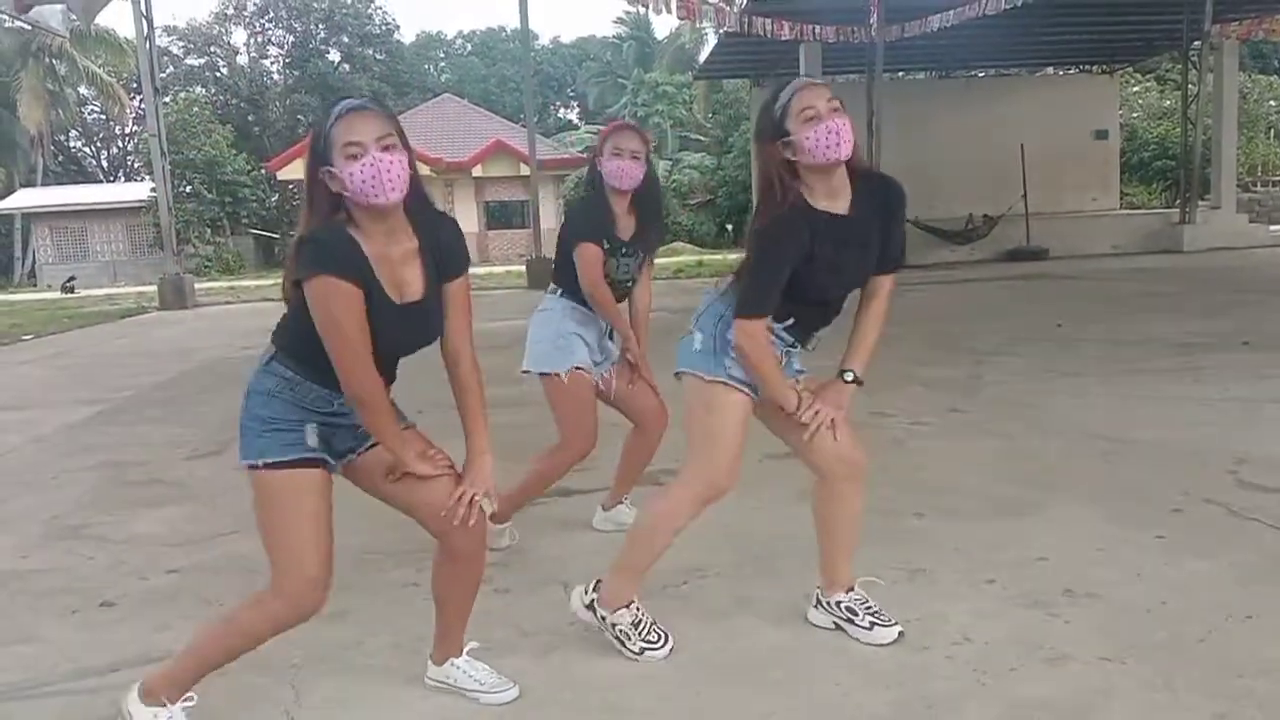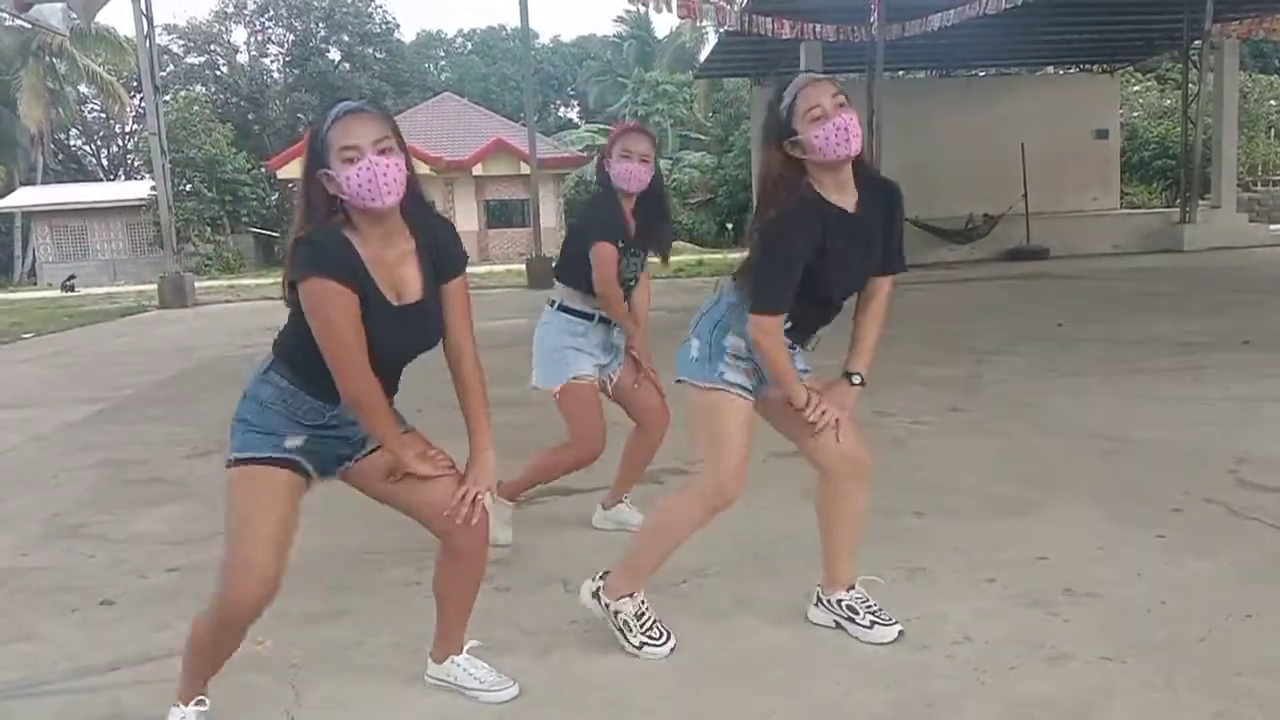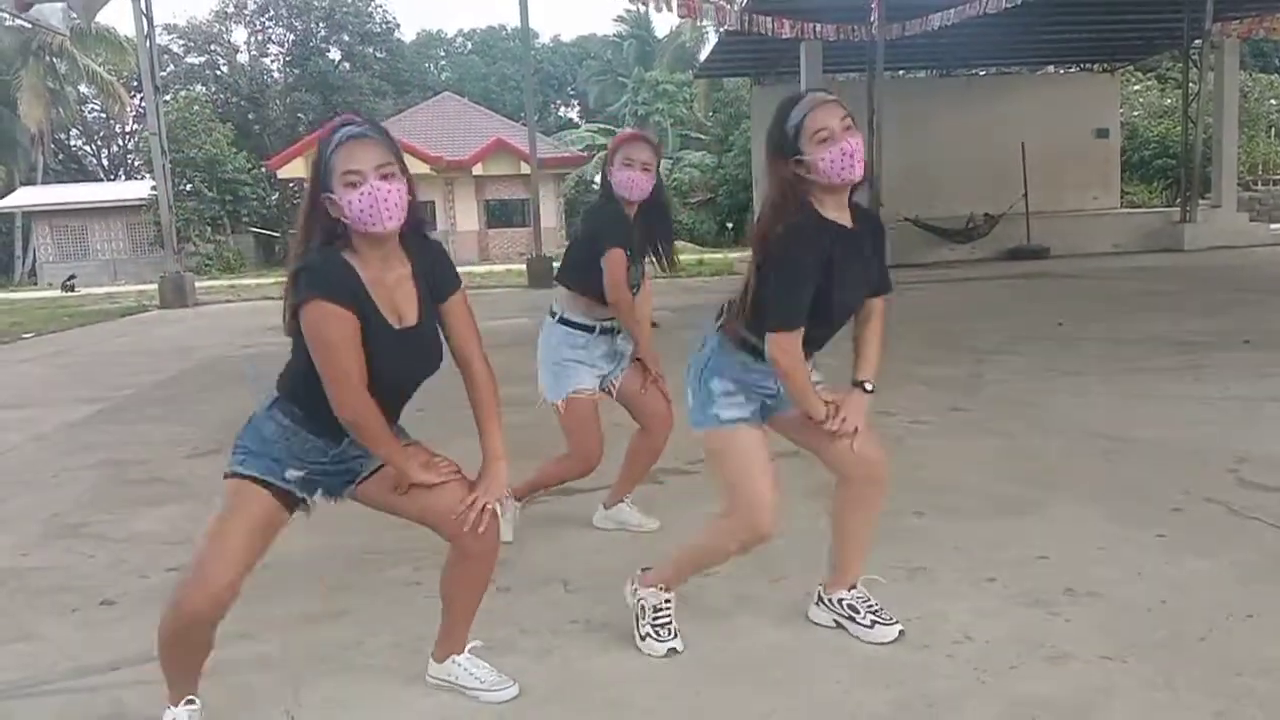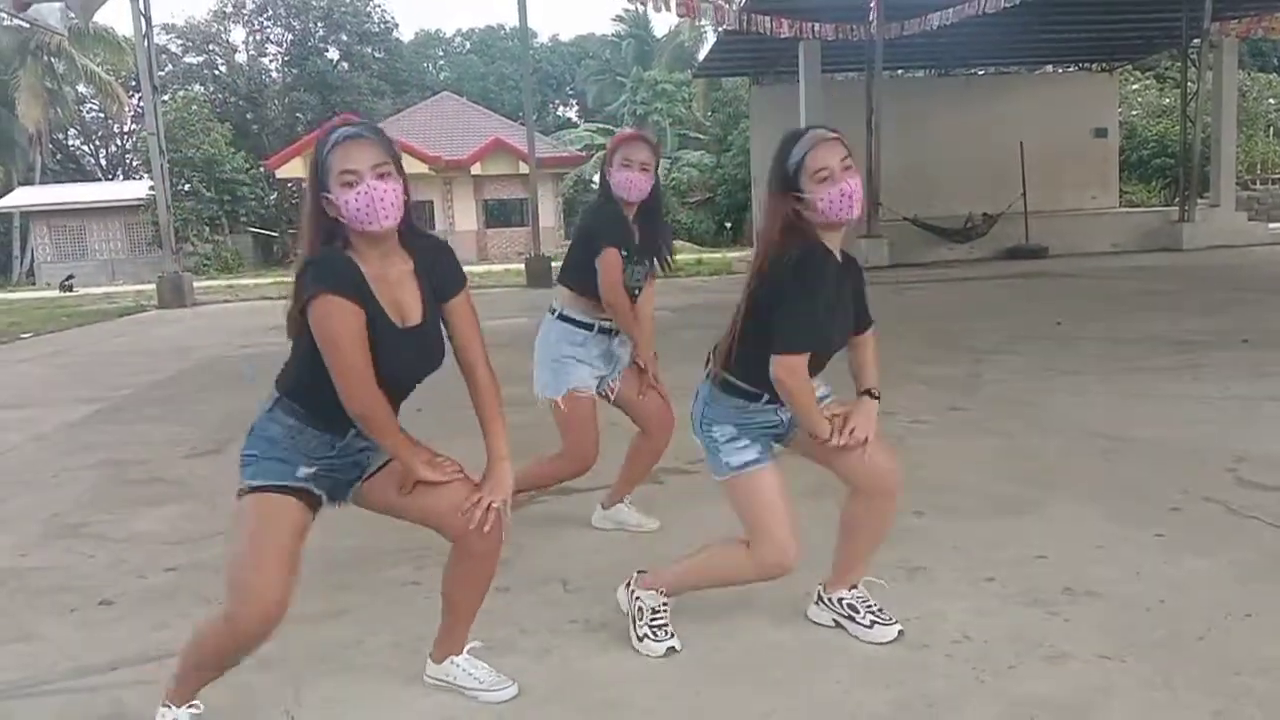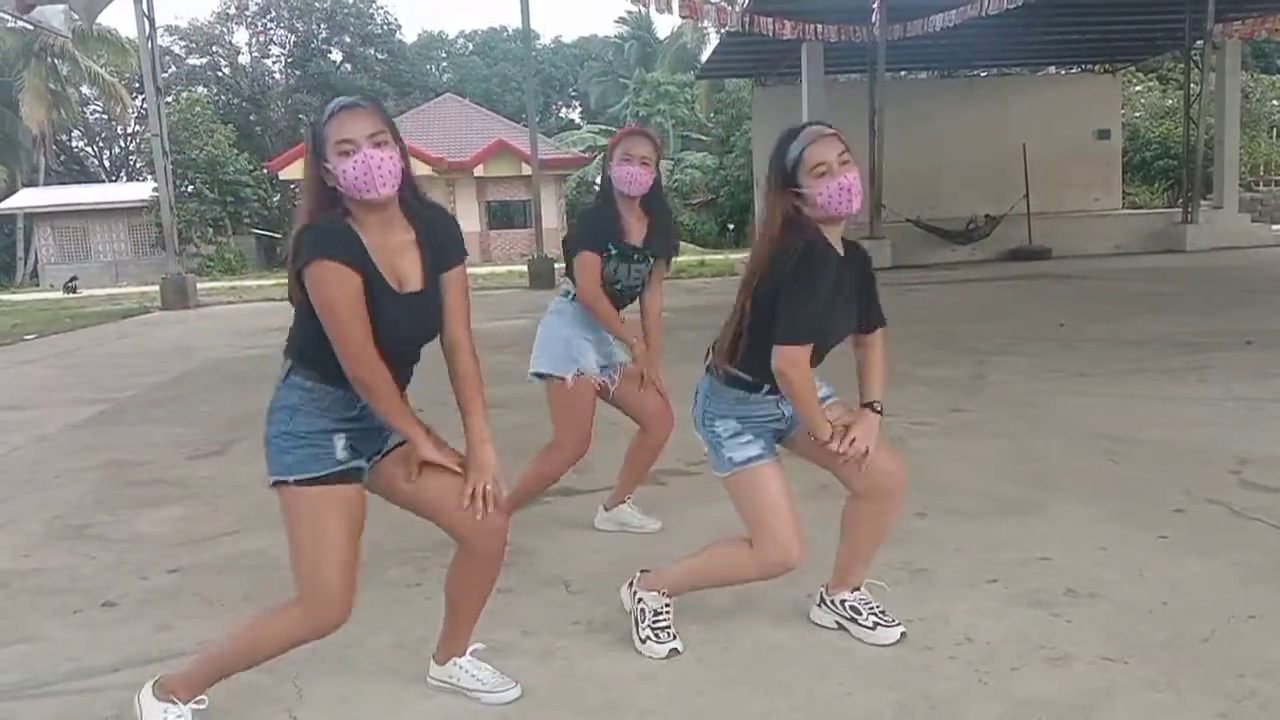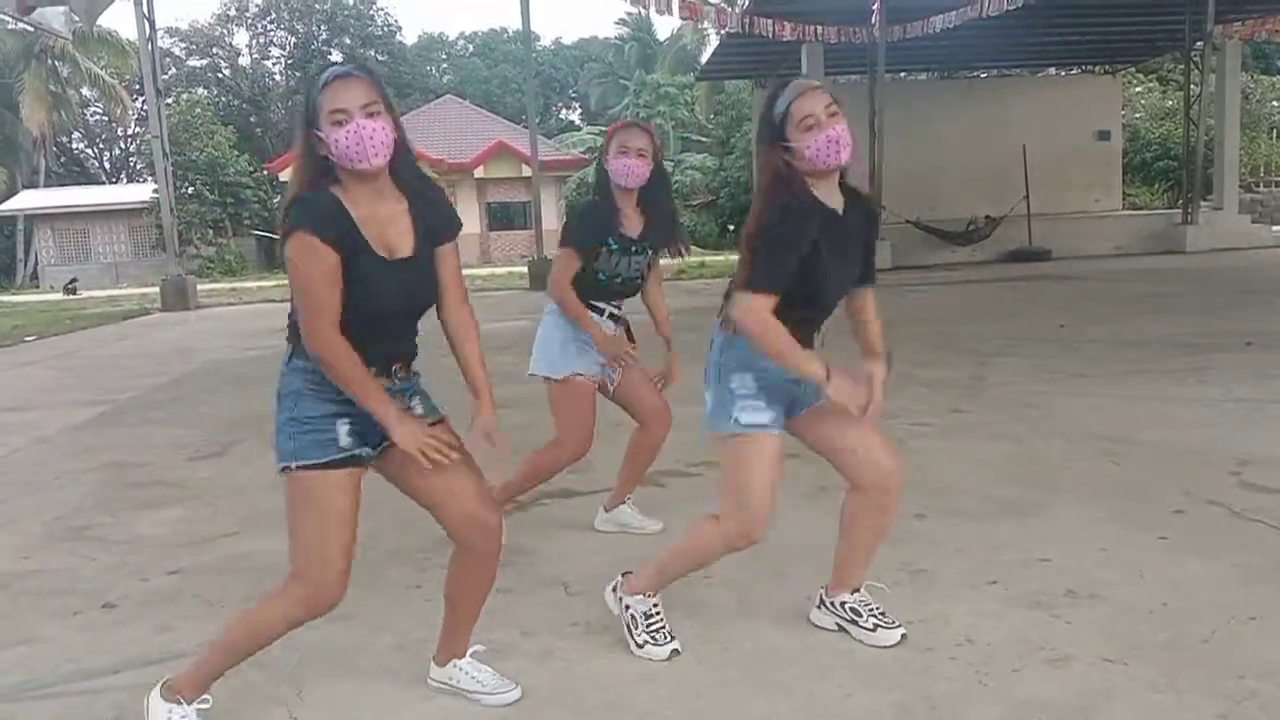
dt=0.1s
person 1, frame 1
left shoulder: (440, 235)
right shoulder: (328, 254)
left elbow: (461, 355)
right elbow: (358, 379)
left wrist: (480, 458)
right wrist: (404, 452)
left hip: (364, 411)
right hip: (290, 410)
left knee: (466, 519)
right knee: (301, 591)
left ankle: (447, 659)
person 1, frame 2
left shoulder: (436, 237)
right shoulder: (324, 255)
left elbow: (461, 355)
right elbow: (353, 380)
left wrist: (483, 456)
right wrist: (401, 451)
left hip: (365, 421)
right hip: (286, 414)
left knee: (468, 521)
right knee: (250, 587)
left ankle: (447, 657)
person 1, frame 3
left shoulder: (430, 260)
right shoulder: (324, 279)
left elbow: (474, 364)
right elbow: (350, 402)
left wrist: (496, 463)
right wrist: (405, 465)
left hip: (367, 440)
right hip: (290, 442)
left knee: (479, 525)
right knee: (201, 598)
left ankle: (449, 657)
person 1, frame 4
left shoulder: (435, 259)
right shoulder: (329, 278)
left elbow: (474, 362)
right elbow: (358, 395)
left wrist: (500, 459)
right wrist: (413, 459)
left hip: (371, 438)
right hip: (295, 440)
left knee: (481, 524)
right knee: (254, 612)
left ankle: (447, 657)
person 1, frame 5
left shoulder: (437, 228)
right shoulder: (326, 243)
left elbow: (460, 344)
right elbow: (361, 365)
left wrist: (481, 444)
right wrist: (421, 440)
left hip: (383, 417)
right hip: (315, 418)
left knee: (486, 525)
right knee: (325, 608)
left ankle: (450, 658)
person 1, frame 6
left shoulder: (429, 202)
right shoulder: (314, 216)
left elbow: (455, 308)
right elbow: (325, 340)
left wrist: (485, 400)
right wrist: (394, 421)
left hip: (398, 388)
right hip: (325, 401)
left knee: (482, 527)
right knee: (320, 588)
left ankle: (451, 658)
person 2, frame 1
left shoulder: (882, 195)
right shoulder: (784, 224)
left elbow: (879, 291)
right elbow: (748, 332)
left wrist: (845, 383)
right wrist: (794, 403)
left hip: (780, 349)
right hip: (728, 340)
left knee: (845, 460)
right knee: (709, 479)
left ankle: (836, 595)
right ankle: (610, 598)
person 2, frame 2
left shoulder: (883, 197)
right shoulder: (793, 218)
left elbow: (877, 291)
right elbow: (765, 327)
left wrist: (851, 381)
right wrist: (799, 396)
left hip: (776, 350)
right hip: (731, 340)
left knee: (848, 459)
right knee: (721, 483)
left ankle: (837, 594)
right ankle: (618, 591)
person 2, frame 3
left shoulder: (866, 227)
right shoulder: (799, 236)
left elbow: (872, 311)
right elbow: (782, 344)
left wrist: (861, 391)
right wrist: (818, 409)
left hip: (783, 371)
right hip: (733, 373)
left knee: (867, 463)
right knee: (757, 520)
left ankle: (840, 593)
right ankle: (652, 587)
person 2, frame 4
left shoulder: (841, 264)
right shoulder: (804, 265)
left elbow: (861, 335)
right elbow: (787, 368)
left wrist: (868, 400)
right wrist: (821, 427)
left hip: (786, 397)
right hip: (735, 410)
left knee: (881, 475)
right knee: (776, 555)
left ankle: (839, 595)
right ankle: (648, 589)
person 2, frame 5
left shoulder: (853, 260)
right shoulder: (807, 258)
left elbow: (871, 338)
right elbow: (788, 360)
left wrist: (870, 411)
right wrist: (823, 431)
left hip: (789, 395)
right hip: (737, 405)
left knee: (884, 478)
right knee: (779, 552)
left ankle: (842, 596)
right ankle: (651, 589)
person 2, frame 6
left shoulder: (859, 209)
right shoulder: (791, 213)
left elbow: (860, 293)
right elbow: (749, 313)
left wrist: (876, 359)
right wrist: (824, 380)
left hip: (801, 368)
right hip: (748, 371)
left knee: (882, 475)
right knee: (749, 523)
left ankle: (842, 596)
right ankle: (636, 589)
person 3, frame 1
left shoulder: (644, 222)
right shoulder: (586, 210)
left elbow: (641, 290)
right elbow: (591, 283)
left wrist: (640, 355)
right wrist: (628, 338)
left hip: (604, 332)
right hip: (563, 323)
left knee: (654, 416)
right knee: (579, 441)
left ankle: (613, 507)
right ankle: (496, 514)
person 3, frame 2
left shoulder: (643, 219)
right shoulder: (599, 210)
left elbow: (639, 288)
right elbow: (605, 285)
left wrist: (640, 350)
right wrist: (636, 338)
left hip: (606, 334)
right hip: (569, 332)
left knee: (655, 413)
right knee: (587, 445)
left ankle: (613, 505)
right ankle: (501, 496)
person 3, frame 3
left shoulder: (645, 226)
right shoulder: (606, 217)
left elbow: (640, 294)
right elbow: (616, 291)
left wrist: (647, 355)
right wrist: (643, 344)
left hip: (610, 341)
right hip: (571, 342)
left knee: (659, 417)
right knee: (586, 456)
left ankle: (615, 505)
right ankle: (509, 498)
person 3, frame 4
left shoulder: (646, 231)
right shoulder: (602, 219)
left elbow: (642, 299)
right elbow: (611, 291)
left wrist: (647, 361)
right wrist: (643, 348)
left hip: (610, 343)
right hip: (570, 341)
left knee: (660, 420)
right knee: (580, 457)
left ankle: (614, 505)
person 3, frame 5
left shoulder: (656, 228)
right shoulder: (595, 219)
left elbow: (653, 298)
right elbow: (587, 289)
left wrist: (653, 361)
right wrist: (635, 344)
left hip: (609, 339)
right hip: (571, 329)
left knee: (658, 418)
right knee: (571, 444)
left ankle: (615, 506)
person 3, frame 6
left shoulder: (651, 220)
right shoulder: (590, 214)
left elbow: (651, 287)
right elbow: (559, 285)
left wrist: (671, 349)
right wrist: (602, 337)
left hip: (610, 331)
right hip: (571, 331)
left knee: (657, 417)
right knee: (575, 442)
left ankle: (615, 507)
right ankle: (491, 505)
